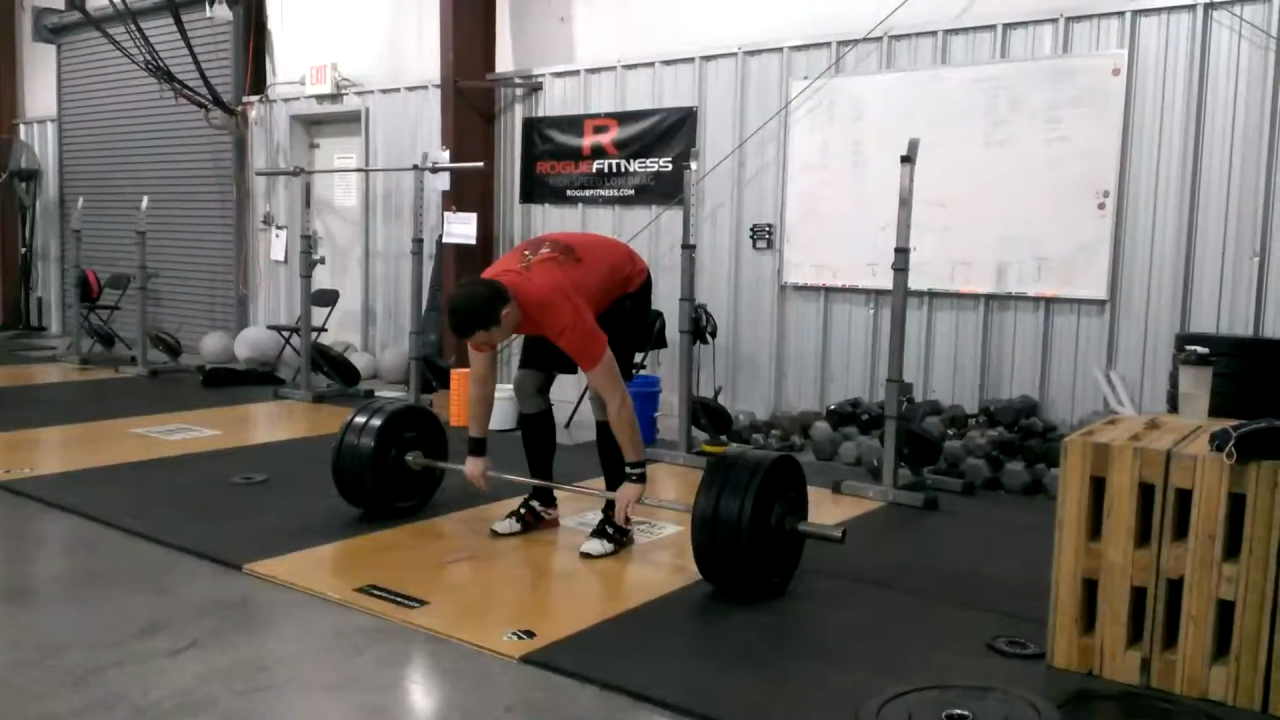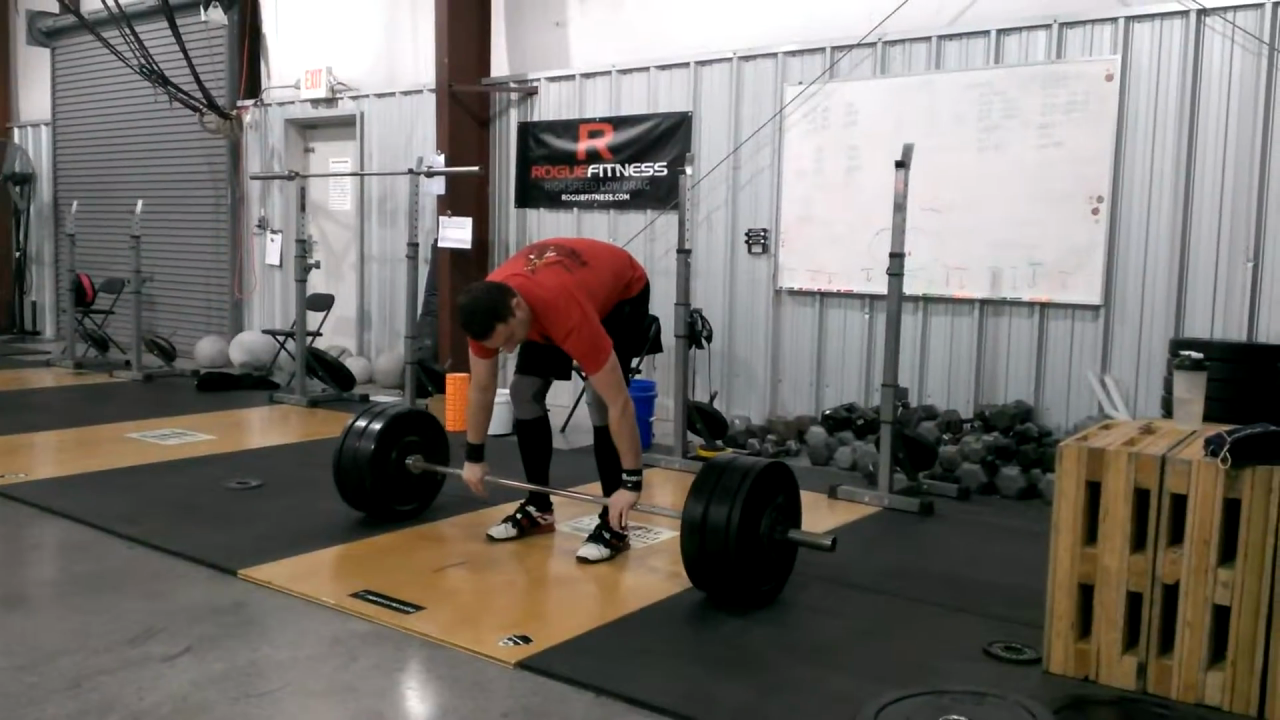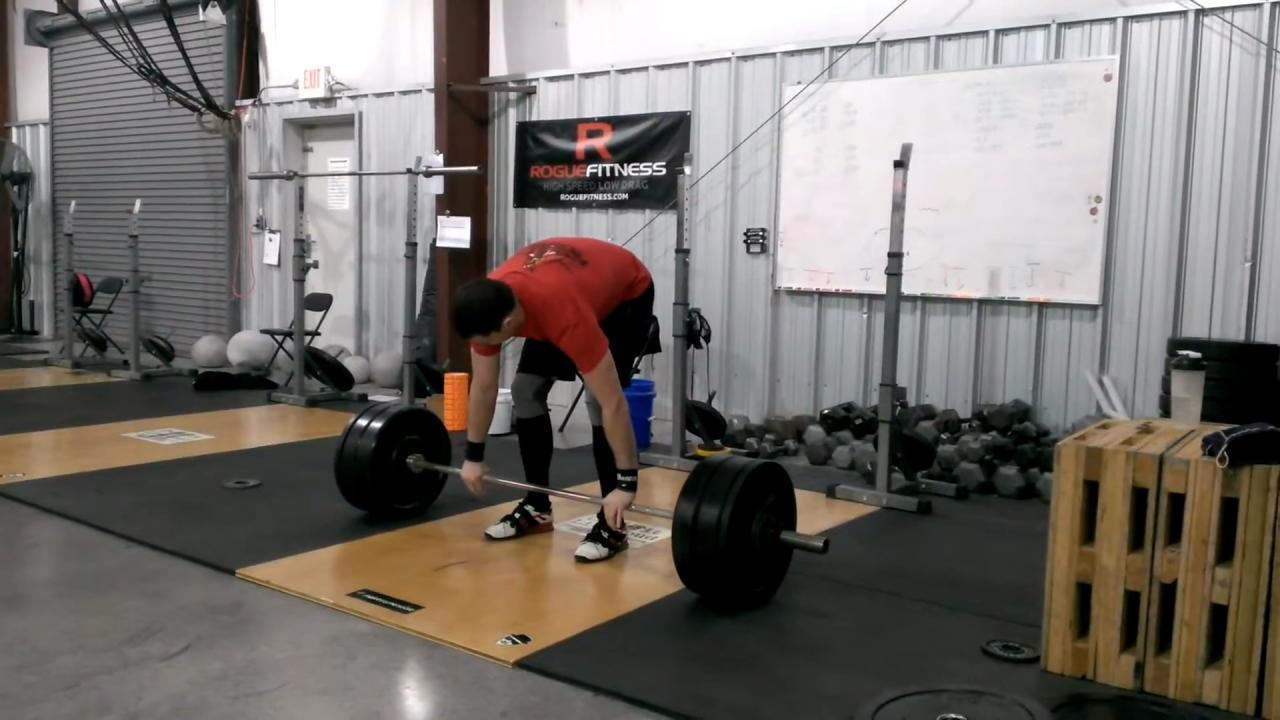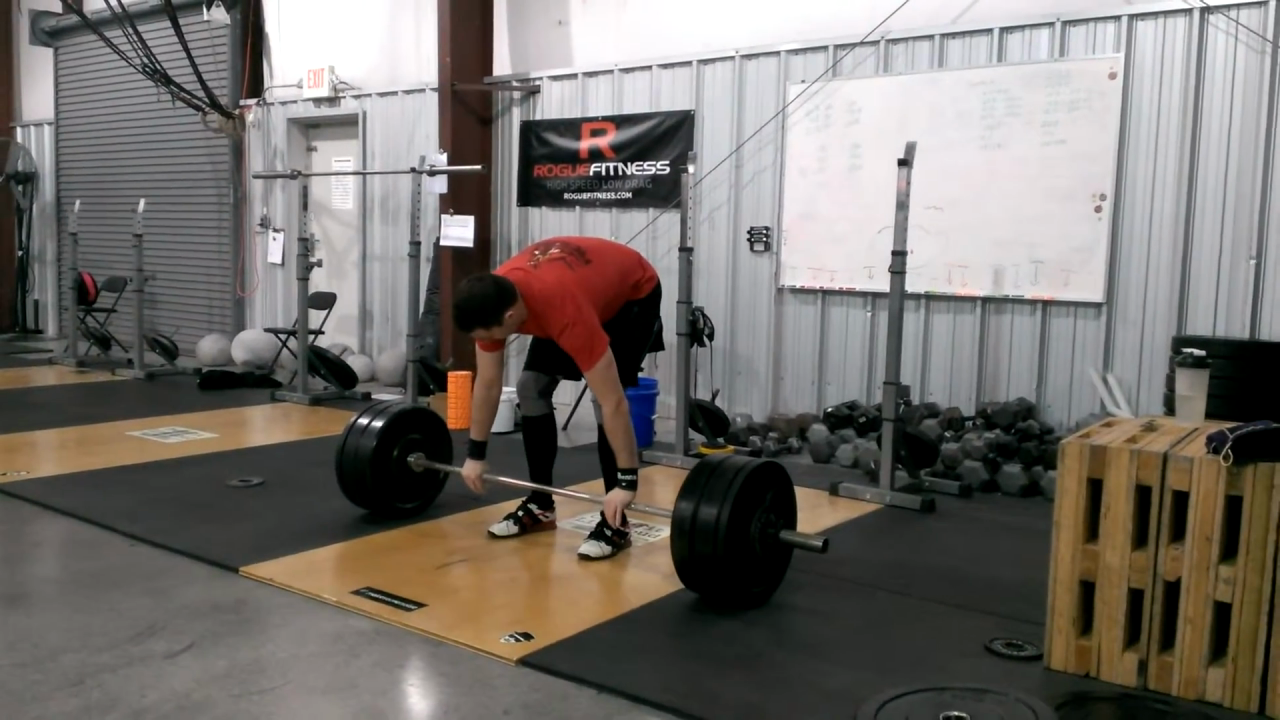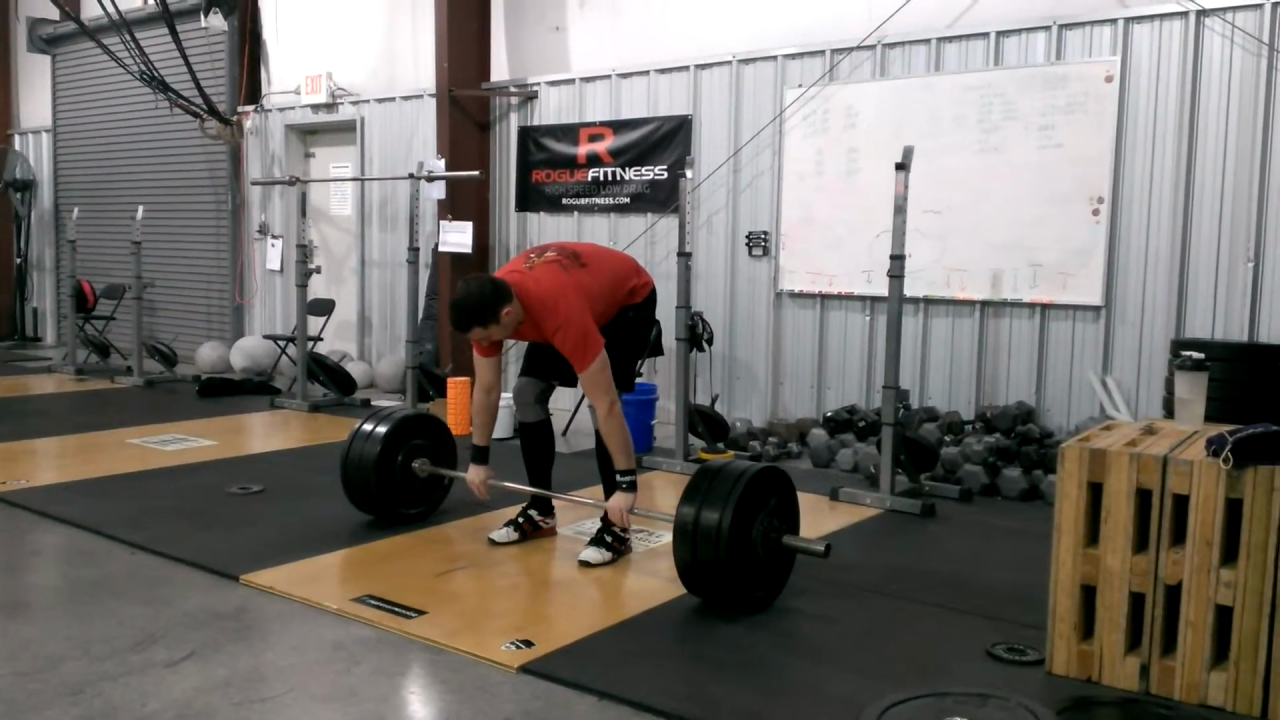
dt=0.5s
person 1, frame 1
left shoulder: (562, 313)
right shoulder: (481, 303)
left elbow: (617, 398)
right elbow: (481, 382)
left wrist: (635, 474)
right wrist: (476, 451)
left hip: (624, 287)
left knee: (600, 394)
right knee: (528, 386)
left ankle: (616, 519)
right ankle: (542, 502)
person 1, frame 2
left shoulder: (570, 316)
right shoulder: (487, 310)
left elbow: (619, 403)
right elbow: (481, 388)
left wrist: (631, 482)
right wrist: (473, 457)
left hip: (622, 292)
left knee: (598, 397)
right knee: (524, 391)
left ankle: (613, 524)
right ankle: (538, 507)
person 1, frame 3
left shoulder: (565, 316)
right shoulder: (487, 305)
left elbow: (613, 403)
right elbow: (483, 386)
left wrist: (627, 482)
right wrist: (473, 456)
left hip: (627, 294)
left knee: (597, 399)
right knee: (525, 390)
left ankle: (612, 525)
right ankle: (537, 507)
person 1, frame 4
left shoulder: (567, 313)
right shoulder: (492, 302)
left elbow: (613, 402)
right elbow: (487, 384)
left wrist: (627, 481)
right wrist: (475, 454)
left hip: (633, 294)
left knee: (601, 397)
right knee: (531, 388)
left ankle: (616, 524)
right ankle: (540, 505)
person 1, frame 5
left shoulder: (563, 314)
right shoulder: (488, 305)
left elbow: (606, 405)
right elbow: (485, 389)
left wrist: (626, 485)
right wrist: (478, 460)
left hip: (629, 301)
left knee: (598, 402)
right knee: (526, 394)
left ankle: (615, 527)
right ankle: (540, 511)
